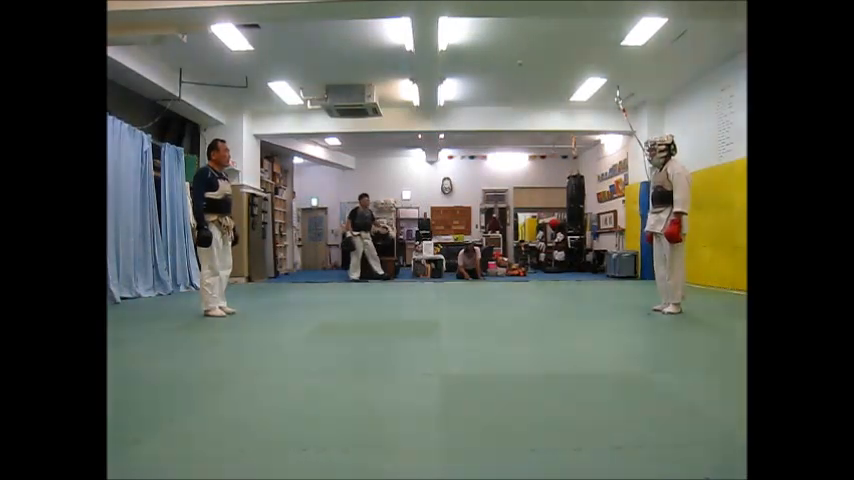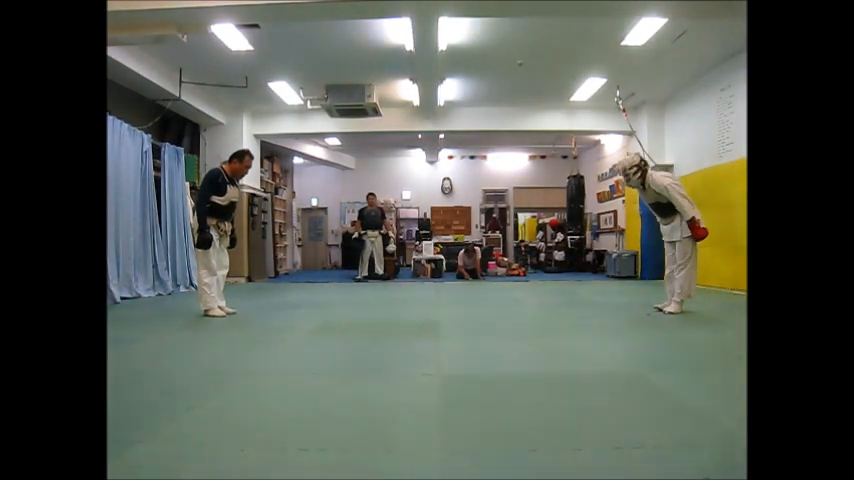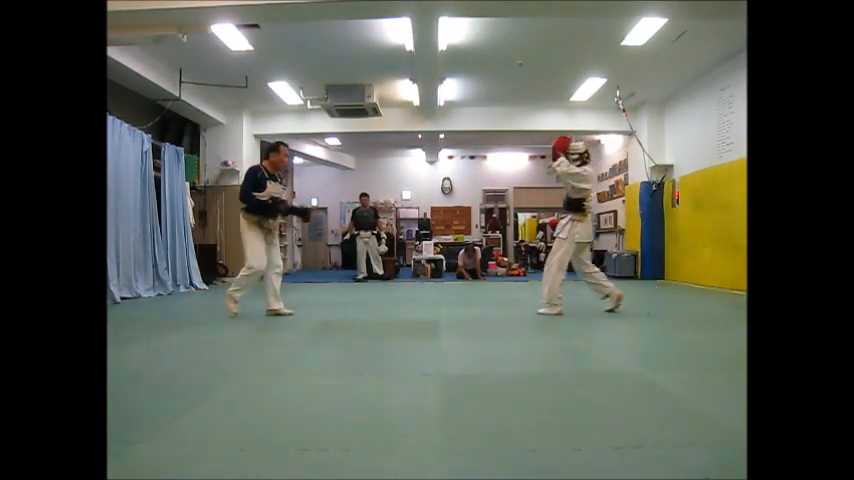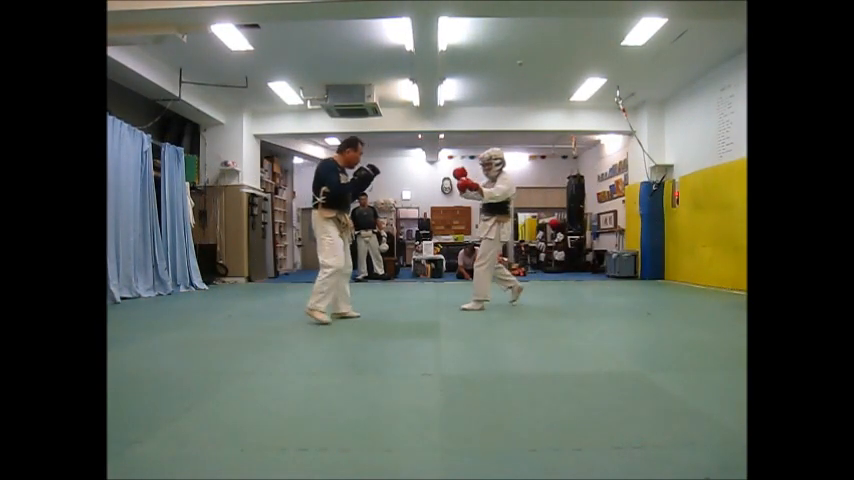
dt=1s
person 1, frame 1
left shoulder: (223, 176)
right shoulder: (203, 174)
right elbow: (197, 203)
left wrist: (232, 227)
right wrist: (201, 227)
left hip: (224, 226)
right hip: (210, 225)
left knee: (225, 267)
right knee: (210, 267)
left ankle: (220, 303)
right ankle: (210, 306)
person 1, frame 2
left shoulder: (234, 180)
right shoulder: (214, 176)
right elbow: (201, 203)
left wrist: (231, 230)
right wrist: (203, 230)
left hip: (222, 227)
right hip: (208, 226)
left knee: (221, 266)
right knee: (208, 267)
left ankle: (219, 304)
right ankle: (209, 306)
person 1, frame 3
left shoulder: (277, 177)
right shoulder: (255, 172)
right elbow: (244, 197)
left wrist: (294, 210)
right wrist: (270, 207)
left hip: (270, 225)
right hip: (253, 223)
left knee: (275, 267)
right knee: (257, 265)
left ankle: (274, 305)
right ankle: (233, 295)
person 1, frame 4
left shoulder: (341, 169)
right shoulder: (327, 165)
left elbow: (348, 196)
right elbow: (337, 190)
left wrist: (365, 181)
right wrist: (358, 180)
left hip: (340, 221)
right hip: (325, 219)
left knee: (345, 267)
right knee: (334, 264)
left ankle: (341, 308)
right ankle: (316, 306)
person 2, frame 1
left shoulder: (676, 169)
right shoulder: (656, 171)
left elbow: (681, 199)
left wrist: (676, 222)
right wrist: (650, 226)
left hip: (671, 222)
right hip: (658, 223)
left knee: (673, 264)
right knee: (660, 264)
left ankle: (675, 303)
right ankle: (666, 301)
person 2, frame 2
left shoulder: (660, 181)
right shoulder: (641, 187)
left elbow: (683, 203)
left wrist: (694, 226)
right wrist: (665, 225)
left hip: (684, 225)
right hip: (669, 227)
left knee: (683, 264)
right knee: (671, 265)
left ankle: (677, 302)
right ankle: (671, 300)
person 2, frame 3
left shoulder: (585, 173)
right shoulder: (578, 174)
left elbow: (561, 170)
right elbow: (556, 170)
left wrist: (561, 154)
right wrist: (557, 155)
left hip: (574, 226)
right hip: (576, 225)
left knee: (555, 264)
right knee: (584, 266)
left ankle: (553, 305)
right ankle: (612, 293)
person 2, frame 4
left shoulder: (505, 180)
right shoulder: (490, 182)
left elbow: (495, 194)
right elbow: (471, 194)
left wrist: (475, 186)
right wrist: (463, 182)
left hip: (497, 226)
right hip: (490, 225)
left knee: (483, 263)
right knee: (491, 263)
left ankle: (478, 301)
right ankle: (514, 286)
